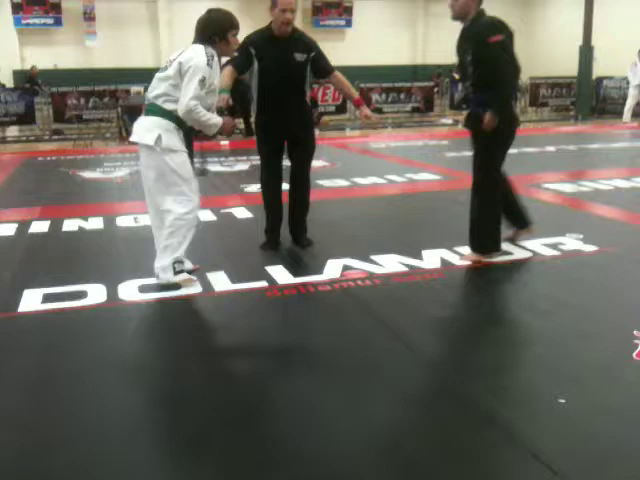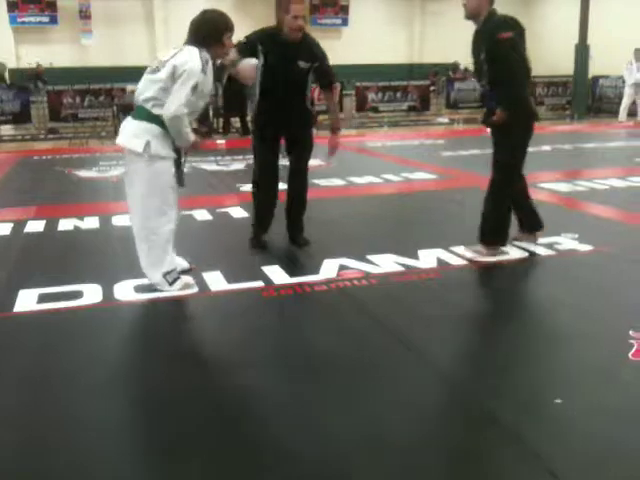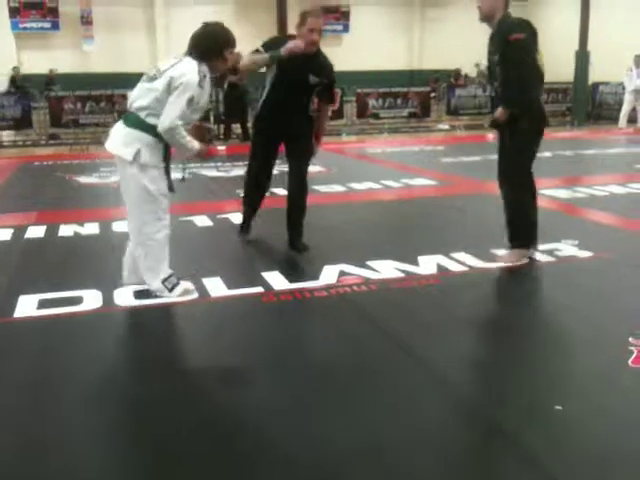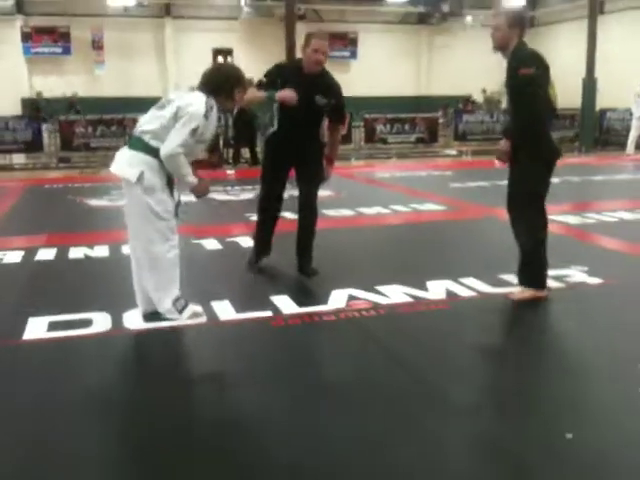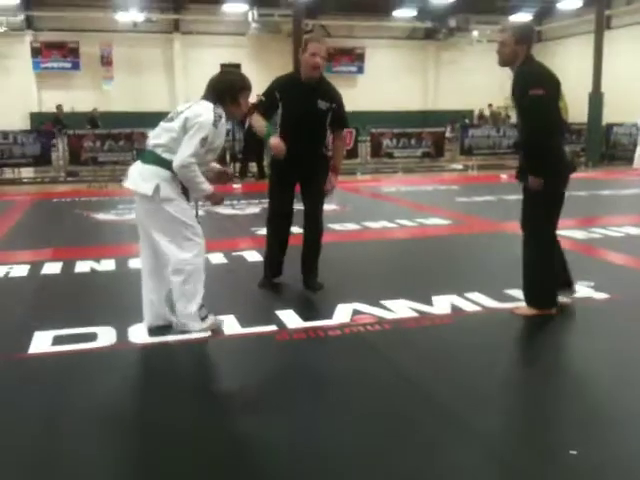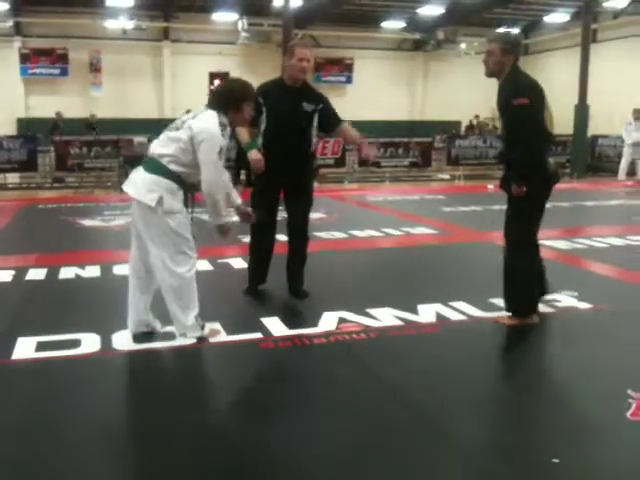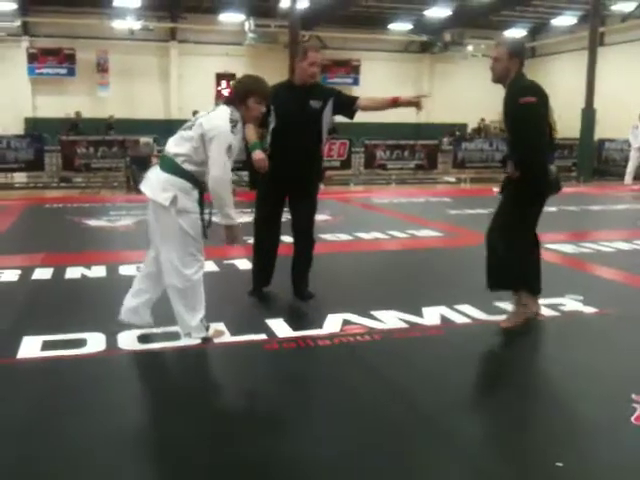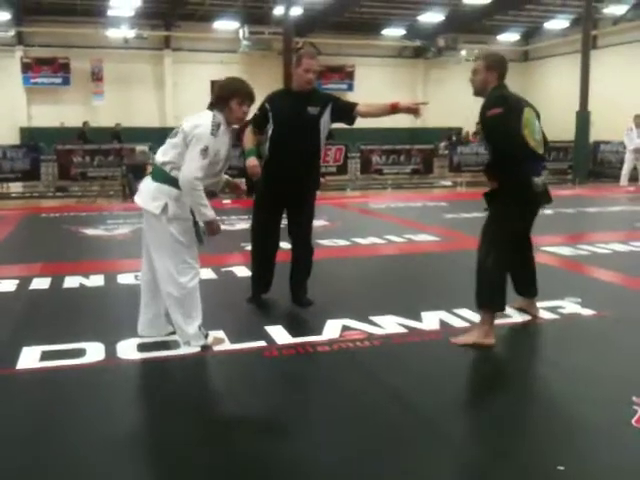
dt=0.3s
person 1, frame 1
left shoulder: (491, 29)
right shoulder: (467, 33)
left elbow: (509, 73)
left wrist: (496, 111)
right wrist: (475, 110)
left hip: (494, 118)
right hip: (481, 115)
left knee: (484, 180)
right knee: (491, 174)
left ankle: (485, 246)
right ankle: (519, 222)
person 1, frame 2
left shoulder: (504, 27)
right shoulder: (481, 33)
left elbow: (519, 70)
left wrist: (507, 108)
right wrist: (492, 107)
left hip: (515, 115)
right hip: (500, 113)
left knee: (503, 174)
right knee: (509, 171)
left ankle: (492, 240)
right ankle: (529, 227)
person 1, frame 3
left shoulder: (517, 28)
right shoulder: (498, 34)
left elbow: (526, 72)
left wrist: (507, 108)
right wrist: (500, 108)
left hip: (524, 118)
right hip: (511, 118)
left knee: (516, 178)
right knee: (510, 178)
left ankle: (522, 243)
right ankle: (523, 238)
person 1, frame 4
left shoulder: (527, 60)
right shoulder: (517, 60)
left elbow: (532, 109)
left wrist: (510, 140)
right wrist: (509, 141)
left hip: (534, 151)
right hip: (526, 149)
left knee: (528, 212)
right knee: (520, 209)
left ankle: (535, 283)
right ankle: (533, 269)
person 1, frame 5
left shoulder: (535, 77)
right shoulder: (524, 74)
left elbow: (543, 128)
left wrist: (535, 171)
right wrist: (531, 168)
left hip: (547, 168)
right hip: (543, 166)
left knee: (537, 231)
right knee: (538, 228)
left ankle: (542, 301)
right ankle: (560, 282)
person 1, frame 6
left shoulder: (521, 88)
right shoulder: (511, 84)
left elbow: (529, 138)
left wrist: (520, 179)
right wrist: (515, 176)
left hip: (530, 178)
right hip: (527, 175)
left knee: (519, 240)
right knee: (521, 237)
left ankle: (524, 310)
right ankle: (535, 291)
person 1, frame 7
left shoulder: (524, 91)
right shoulder: (521, 90)
left elbow: (536, 134)
left wrist: (517, 165)
right wrist: (516, 163)
left hip: (528, 178)
right hip: (535, 176)
left knee: (502, 235)
right knee: (523, 235)
left ankle: (523, 303)
right ankle: (530, 299)
person 1, frame 8
left shoulder: (497, 103)
right shoulder: (519, 102)
left elbow: (506, 146)
right elbow: (541, 144)
left wrist: (493, 176)
left hip: (514, 190)
right hip: (532, 187)
left knee: (492, 252)
right knee: (518, 242)
left ankle: (485, 329)
right ankle: (529, 301)
person 2, frame 1
left shoulder: (198, 55)
right shoulder: (202, 59)
right elbow: (188, 107)
left wrist: (214, 123)
right wrist: (218, 124)
left hip: (159, 132)
right hip: (163, 134)
left knee: (167, 202)
right knee: (184, 203)
left ankle: (171, 259)
right ankle: (168, 268)
person 2, frame 2
left shoulder: (186, 56)
right shoulder: (196, 63)
right elbow: (174, 112)
left wrist: (183, 138)
right wrist: (187, 141)
left hip: (144, 134)
right hip: (151, 139)
left knee: (156, 207)
right knee: (156, 209)
left ankle: (165, 262)
right ankle: (163, 275)
person 2, frame 3
left shoulder: (183, 65)
right shoulder: (193, 75)
right elbow: (169, 124)
left wrist: (187, 139)
right wrist: (195, 148)
left hip: (134, 138)
right hip: (138, 145)
left knee: (148, 214)
right knee: (151, 214)
left ankle: (139, 272)
right ankle: (160, 280)
person 2, frame 4
left shoulder: (194, 100)
right shoulder: (200, 109)
right elbow: (171, 151)
left wrist: (197, 159)
right wrist: (192, 183)
left hip: (139, 164)
right hip: (145, 169)
left knee: (146, 239)
right knee: (161, 238)
left ankle: (152, 303)
right ankle: (170, 306)
person 2, frame 5
left shoulder: (203, 110)
right shoulder: (209, 118)
right elbow: (184, 163)
left wrist: (215, 171)
right wrist: (206, 191)
left hip: (148, 178)
right hip: (160, 182)
left knee: (157, 252)
right knee: (188, 246)
left ankle: (157, 317)
right ankle: (193, 316)
person 2, frame 6
left shoulder: (206, 120)
right shoulder: (213, 129)
left elbow: (217, 171)
right elbow: (211, 182)
left wrist: (237, 204)
right wrist: (221, 220)
left hip: (147, 185)
right hip: (161, 191)
left knee: (145, 260)
right knee: (179, 260)
left ankle: (140, 322)
right ankle: (190, 327)
person 2, frame 7
left shoulder: (224, 118)
right shoulder: (226, 127)
right elbow: (218, 178)
right wrist: (230, 221)
left hip: (166, 184)
right hip: (175, 190)
left knee: (164, 255)
right knee: (187, 260)
left ankle: (135, 310)
right ankle: (194, 327)
person 2, frame 8
left shoulder: (216, 125)
right shoulder: (207, 129)
right elbow: (190, 177)
left wrist: (225, 182)
right wrist: (208, 217)
left hip: (161, 194)
right hip: (167, 198)
left knee: (159, 265)
right knee: (182, 267)
left ankle: (153, 325)
right ankle: (193, 335)
person 3, frame 1
left shoulder: (305, 44)
right shoulder: (254, 42)
left elbow: (331, 74)
right elbow: (231, 69)
left wrist: (359, 103)
right wrist: (222, 91)
left hip: (300, 120)
right hip: (268, 121)
left knee: (301, 177)
right knee: (270, 178)
left ankle: (299, 232)
right ankle: (272, 235)
person 3, frame 2
left shoulder: (313, 50)
right shoulder: (263, 38)
left elbow: (329, 90)
right elbow: (231, 55)
left wrist: (335, 130)
right wrist: (240, 62)
left hip: (299, 119)
right hip: (266, 117)
left knee: (299, 175)
right knee: (265, 175)
left ankle: (296, 231)
right ankle: (259, 230)
person 3, frame 3
left shoulder: (324, 66)
right shoulder: (278, 44)
left elbow: (324, 105)
left wrist: (317, 137)
right wrist: (279, 54)
left hip: (300, 125)
right hip: (268, 120)
left knee: (298, 180)
right knee: (257, 172)
left ankle: (295, 236)
right ankle: (247, 217)
person 3, frame 4
left shoulder: (331, 87)
right shoulder: (282, 71)
left elbow: (335, 127)
right elbow: (249, 97)
left wrist: (329, 161)
right wrist: (274, 95)
left hip: (310, 150)
right hip: (278, 146)
left knee: (308, 204)
right knee: (269, 199)
left ankle: (304, 260)
right ankle: (259, 250)
person 3, frame 5
left shoulder: (330, 94)
right shoulder: (281, 85)
left elbow: (338, 134)
right elbow: (256, 116)
left wrist: (334, 171)
right wrist: (270, 135)
left hip: (316, 164)
right hip: (284, 161)
left knee: (314, 220)
right knee: (278, 217)
left ankle: (310, 275)
right ankle: (271, 273)
person 3, frame 6
left shoulder: (315, 98)
right shoulder: (265, 91)
left elbow: (338, 126)
right elbow: (242, 123)
left wrist: (361, 143)
right wrist: (251, 148)
left hip: (301, 172)
right hip: (268, 169)
left knee: (298, 228)
right knee: (262, 225)
left ankle: (295, 283)
right ankle: (255, 281)
person 3, frame 7
left shoulder: (327, 95)
right shoulder: (276, 93)
left elbow: (363, 103)
right elbow: (252, 122)
left wrist: (399, 101)
right wrist: (255, 148)
left hip: (307, 174)
right hip: (274, 172)
left knee: (304, 230)
right knee: (265, 227)
left ankle: (300, 284)
right ankle: (259, 282)
person 3, frame 8
left shoulder: (325, 102)
right shoulder: (275, 100)
left elbow: (362, 109)
right elbow: (252, 129)
left wrist: (398, 107)
right wrist: (250, 154)
left hip: (304, 182)
right hip: (272, 179)
left knee: (302, 238)
right knee: (263, 235)
left ankle: (299, 291)
right ankle: (258, 289)
